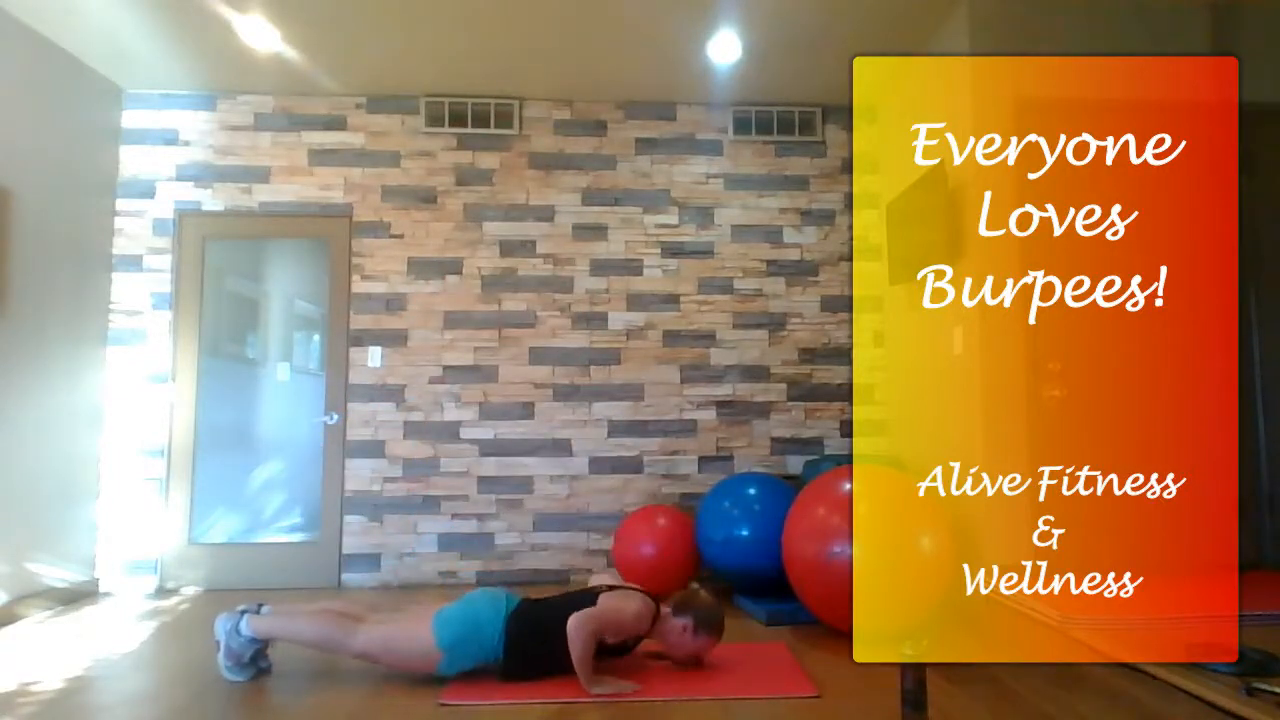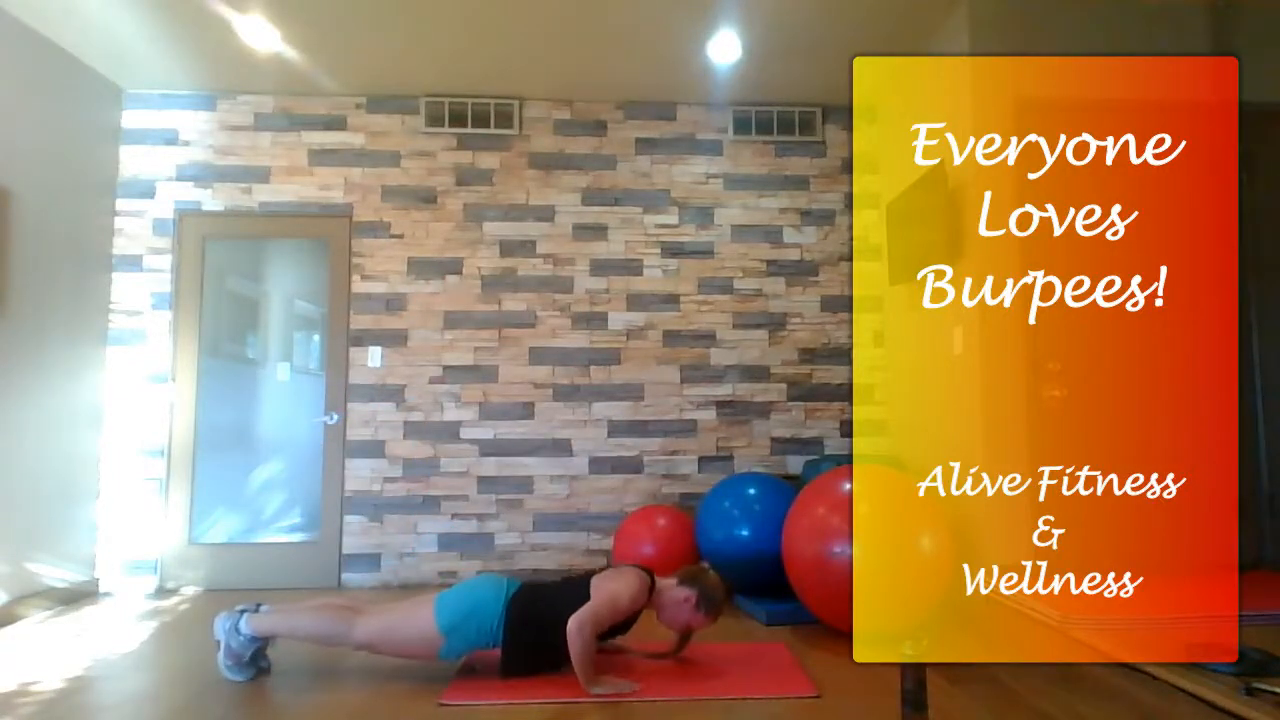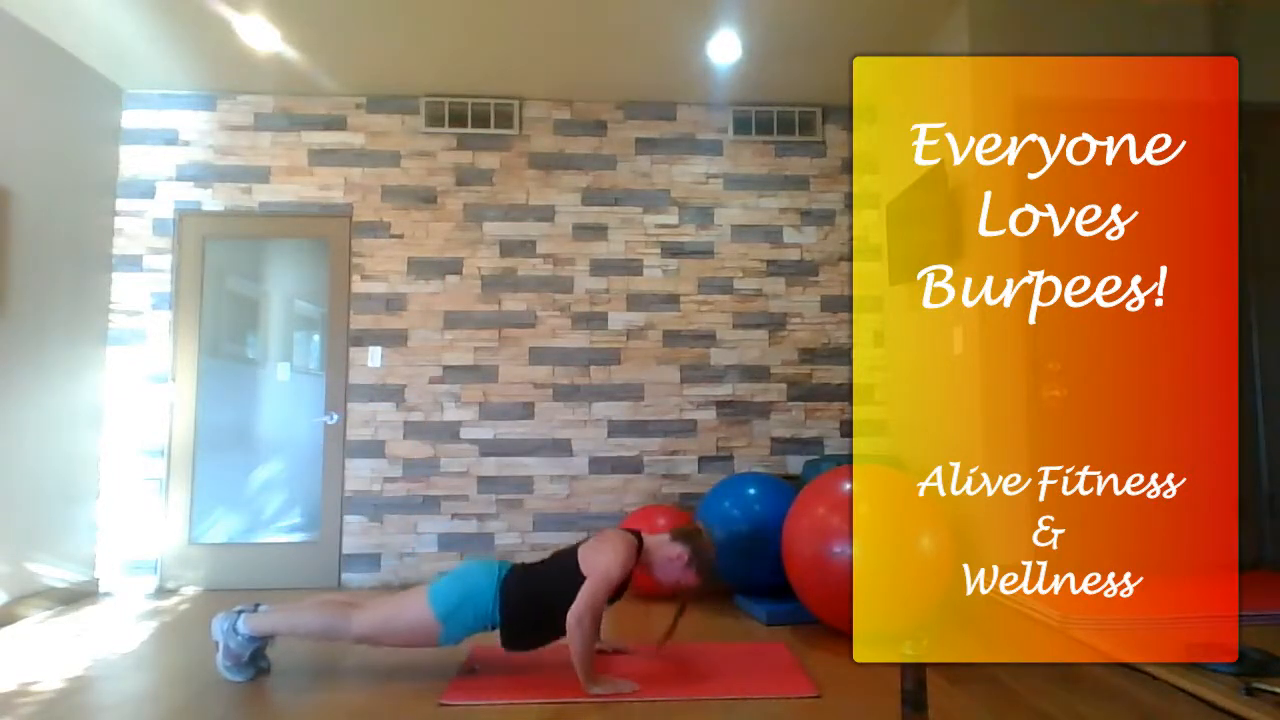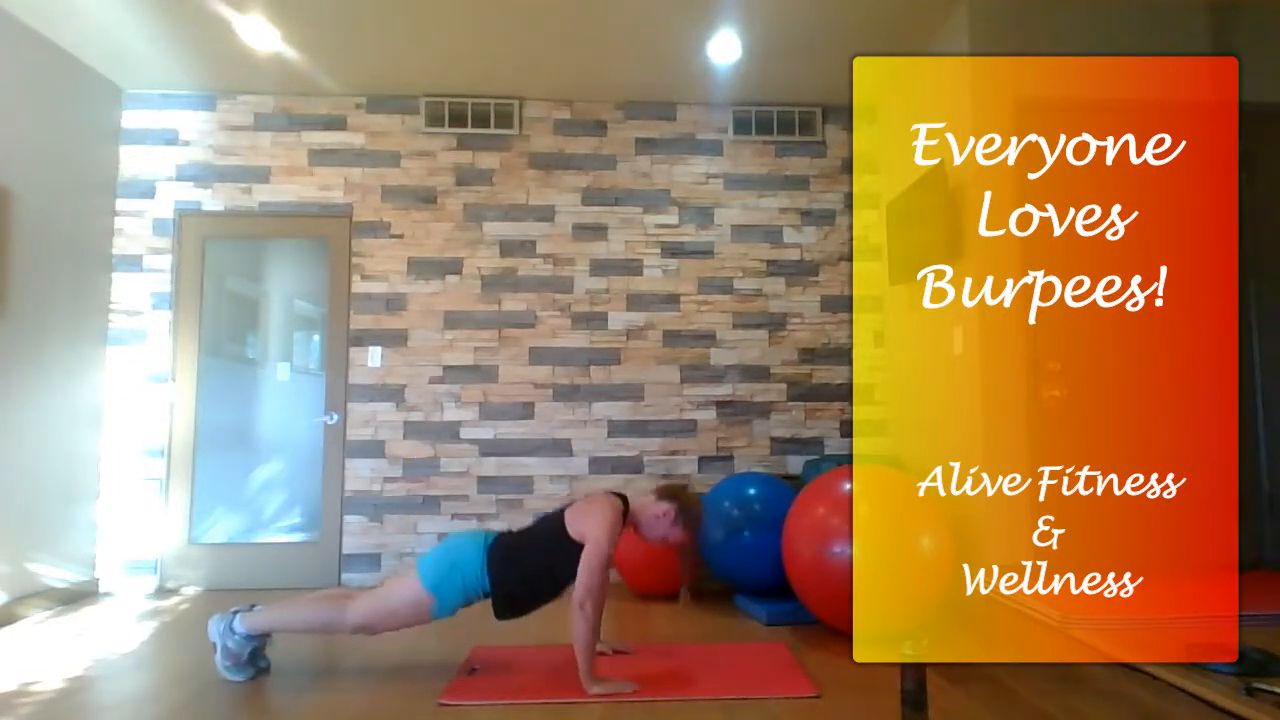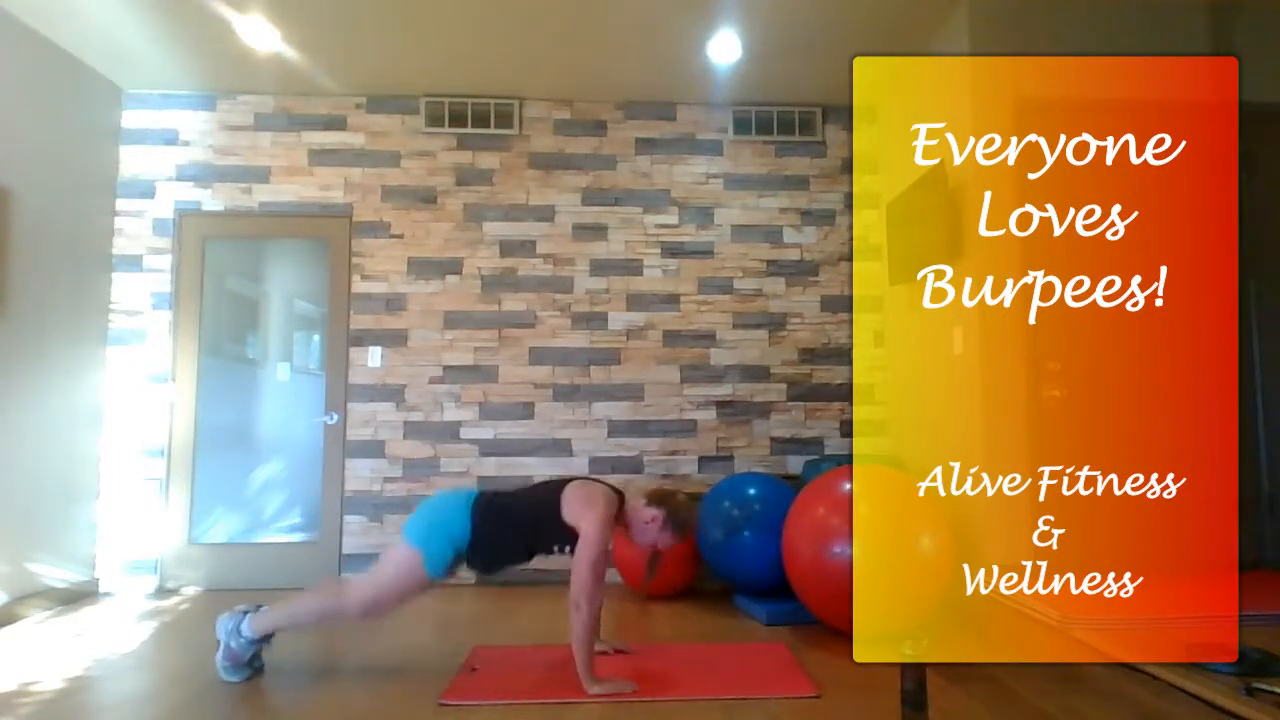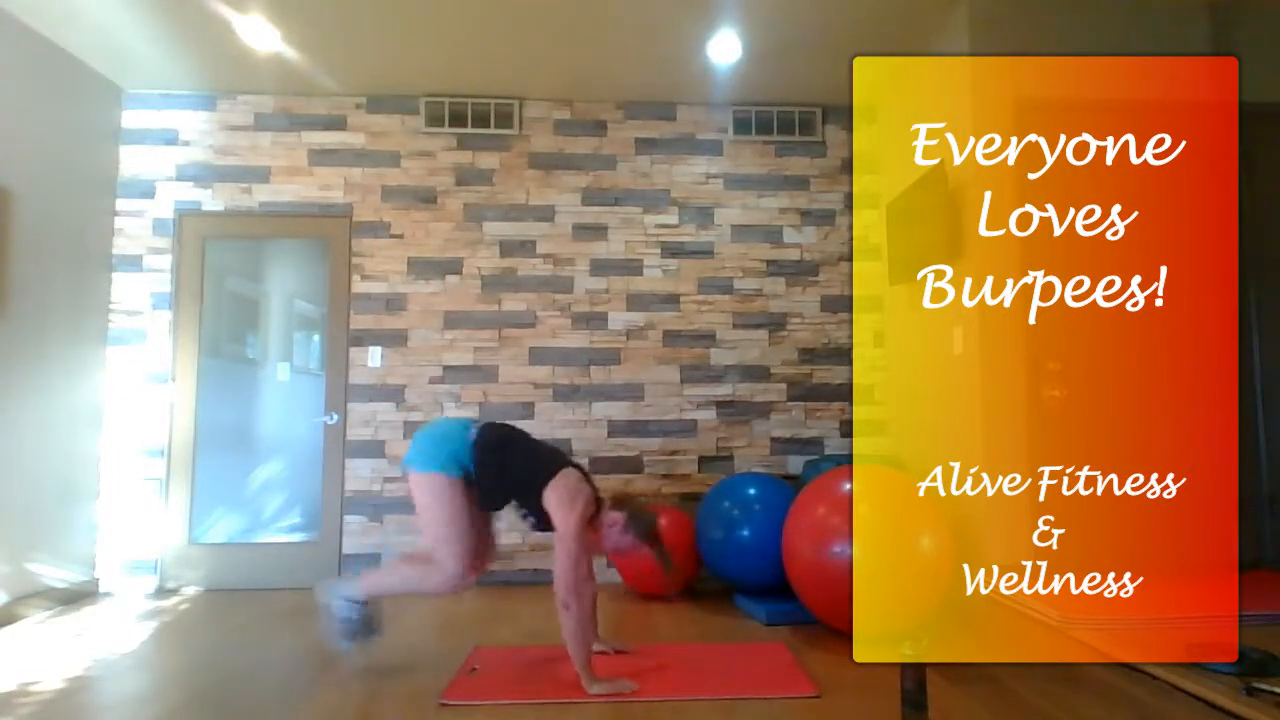
dt=0.3s
person 1, frame 1
left shoulder: (633, 597)
right shoulder: (639, 615)
right elbow: (578, 624)
left wrist: (627, 649)
right wrist: (592, 681)
left hip: (500, 611)
right hip: (491, 631)
left knee: (374, 623)
right knee: (360, 641)
left ankle: (258, 616)
right ankle: (247, 627)
person 1, frame 2
left shoulder: (635, 577)
right shoulder: (635, 590)
right elbow: (578, 627)
left wrist: (601, 644)
right wrist: (591, 682)
left hip: (499, 598)
right hip: (489, 612)
left knee: (371, 614)
right knee: (360, 632)
left ankle: (257, 617)
right ankle: (245, 626)
person 1, frame 3
left shoulder: (625, 545)
right shoulder: (622, 555)
right elbow: (578, 616)
left wrist: (595, 642)
right wrist: (591, 681)
left hip: (493, 583)
right hip: (485, 597)
left knee: (368, 613)
right knee: (359, 625)
left ankle: (255, 618)
right ankle: (244, 626)
person 1, frame 4
left shoulder: (610, 510)
right shoulder: (609, 519)
left elbow: (591, 589)
right elbow: (583, 602)
left wrist: (593, 643)
right wrist: (589, 681)
left hip: (478, 559)
right hip: (472, 567)
left knee: (362, 604)
right knee: (356, 617)
left ankle: (250, 621)
right ankle: (240, 627)
person 1, frame 5
left shoulder: (606, 506)
right shoulder: (601, 512)
left elbow: (591, 584)
right elbow: (582, 599)
left wrist: (593, 641)
right wrist: (590, 680)
left hip: (465, 522)
right hip: (456, 522)
left knee: (364, 595)
right knee: (357, 600)
left ankle: (255, 621)
right ankle: (245, 629)
person 1, frame 6
left shoulder: (585, 504)
right shoulder: (578, 510)
left elbow: (583, 578)
right elbow: (567, 599)
left wrist: (594, 638)
right wrist: (588, 679)
left hip: (460, 449)
right hip: (447, 450)
left knee: (477, 556)
right knee: (458, 573)
left ankle: (366, 594)
right ankle: (351, 595)
